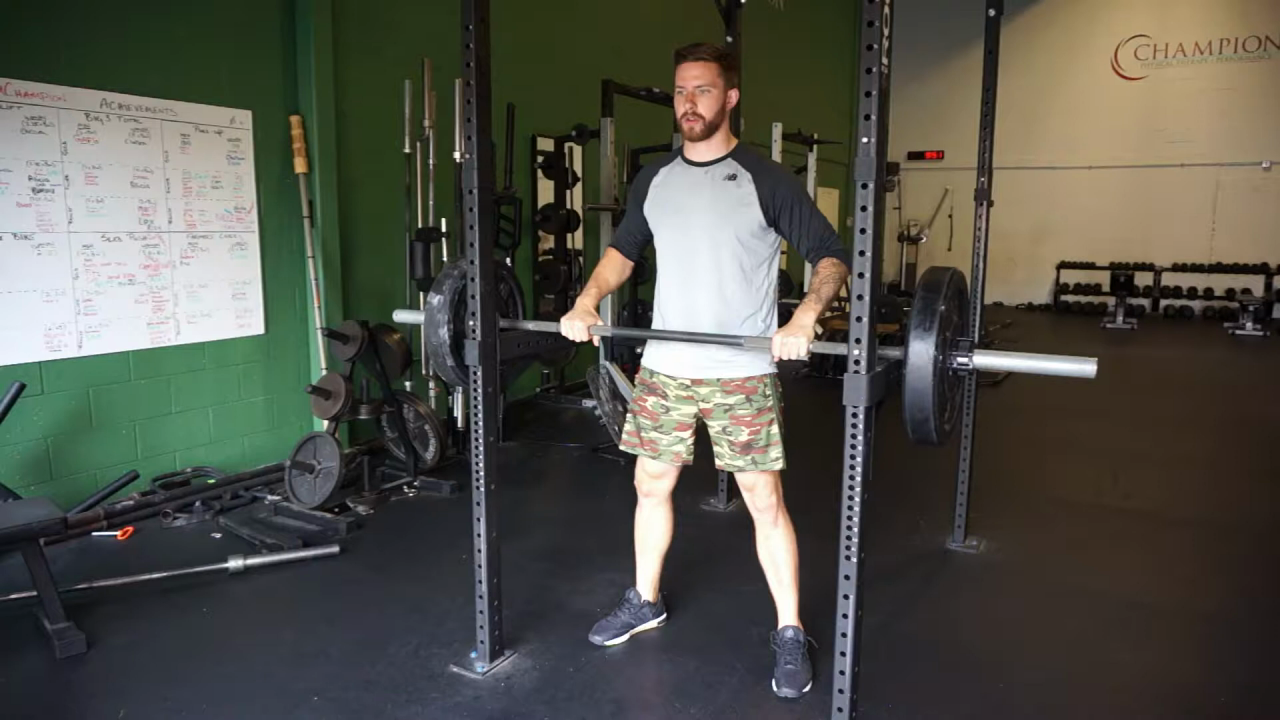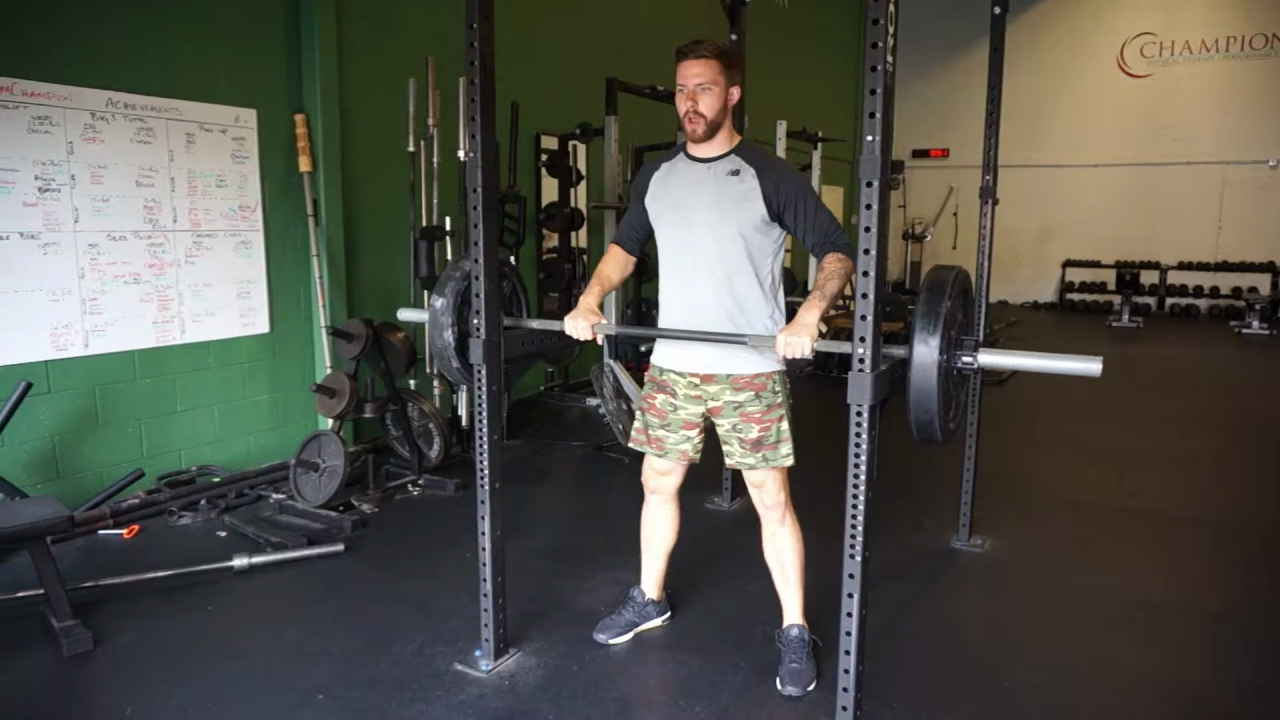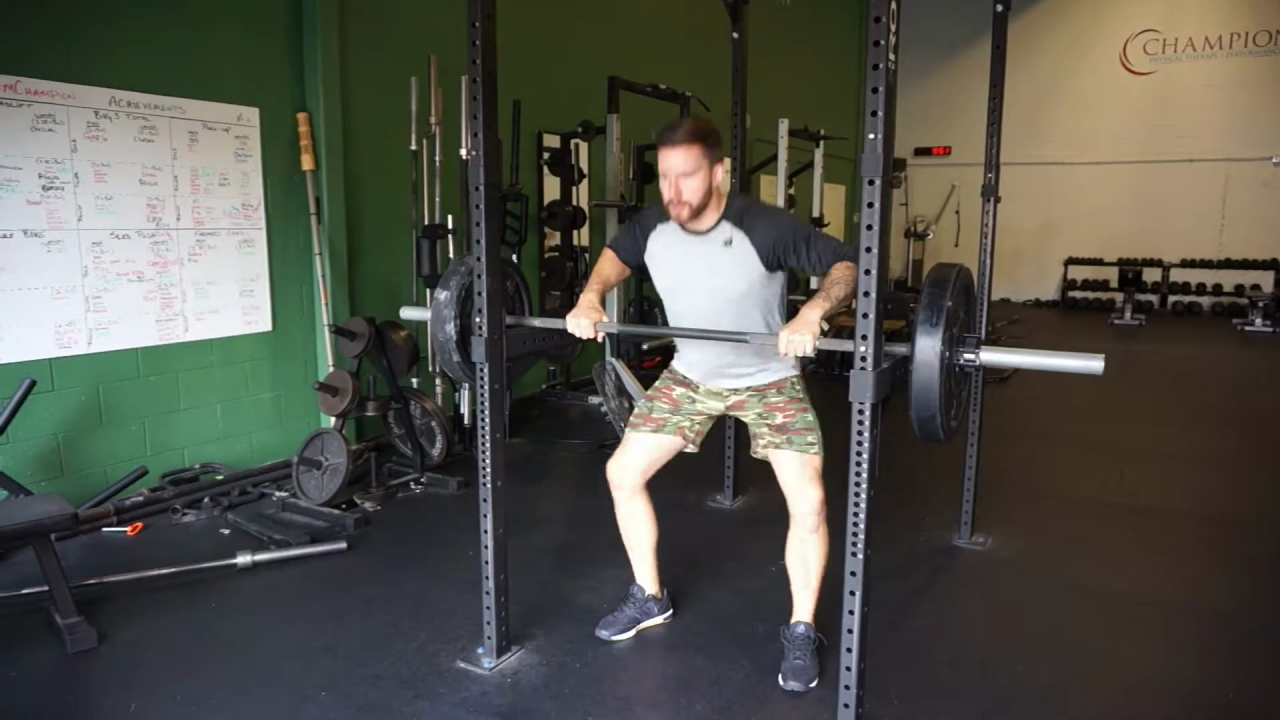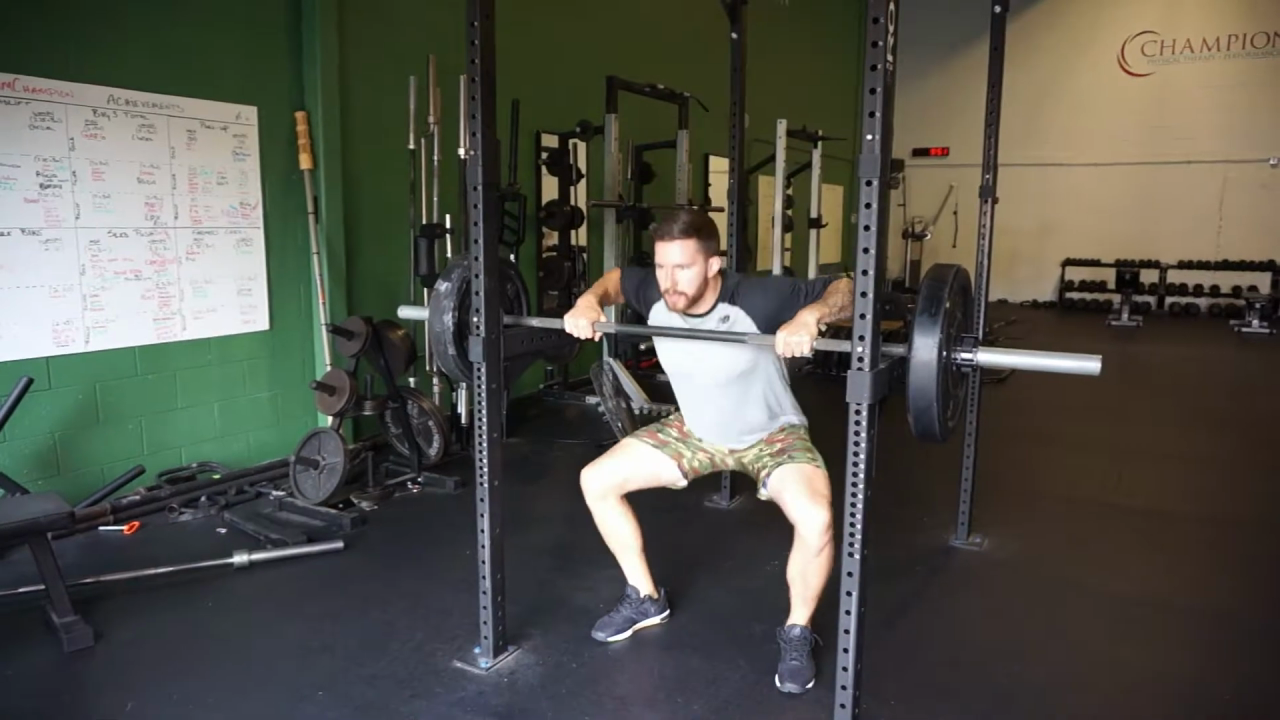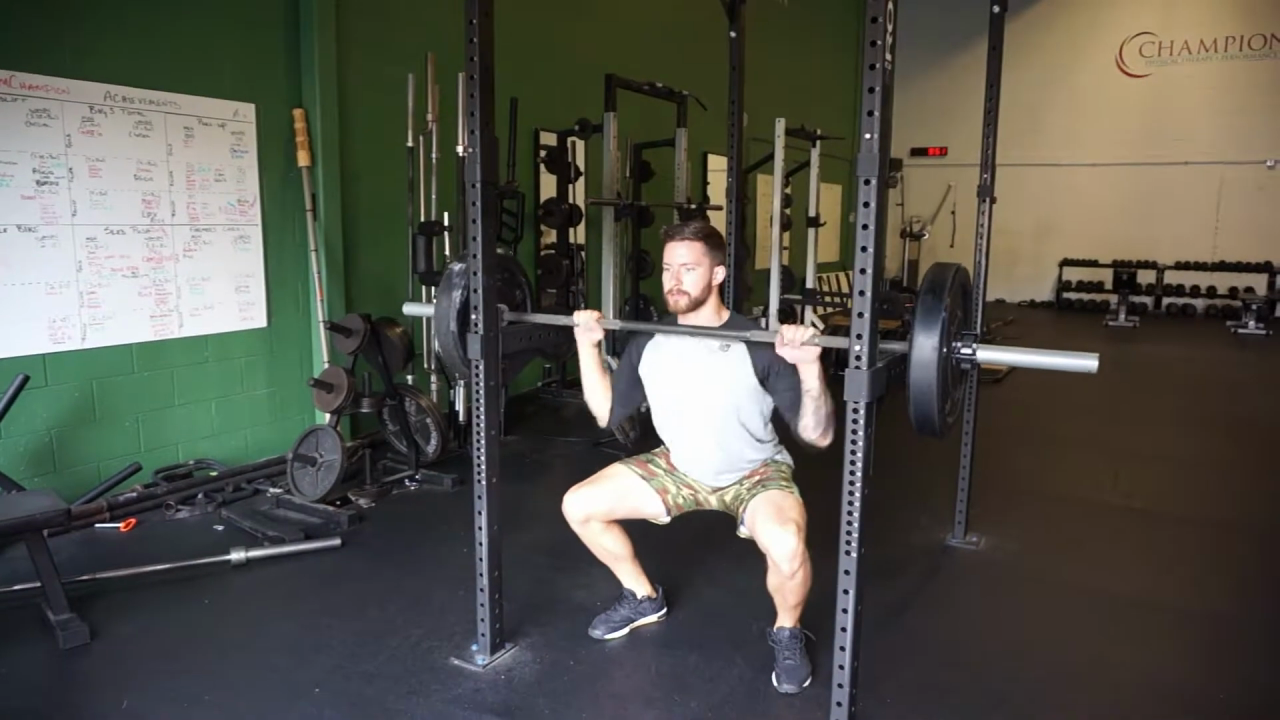
dt=0.4s
person 1, frame 1
left shoulder: (764, 179)
right shoulder: (655, 178)
left elbow: (830, 254)
right elbow: (624, 249)
left wrist: (804, 318)
right wrist: (587, 302)
left hip: (741, 371)
right hip: (665, 365)
left knee: (764, 501)
right knee: (651, 486)
left ankle: (790, 635)
right ankle: (646, 600)
person 1, frame 2
left shoulder: (768, 174)
right shoulder: (657, 174)
left elbow: (836, 249)
right elbow: (625, 244)
left wrist: (809, 315)
right wrist: (590, 299)
left hip: (751, 369)
right hip: (672, 363)
left knee: (772, 499)
right knee: (658, 484)
left ankle: (795, 633)
right ankle: (649, 600)
person 1, frame 3
left shoulder: (763, 228)
right shoulder: (651, 227)
left elbow: (845, 262)
right elbow: (614, 254)
left wrist: (815, 312)
right wrist: (589, 297)
left hip: (768, 379)
right hip: (690, 376)
left knee: (807, 501)
right knee: (623, 472)
left ankle: (801, 633)
right ankle: (649, 598)
person 1, frame 4
left shoulder: (757, 299)
right shoulder: (655, 297)
left elbow: (843, 290)
right elbow: (620, 278)
left wrist: (809, 320)
right wrist: (591, 301)
left hip: (772, 434)
right hip: (695, 431)
left knee: (816, 520)
right knee: (596, 481)
left ankle: (796, 634)
right ankle: (646, 599)
person 1, frame 5
left shoulder: (756, 347)
right shoulder: (646, 343)
left elbow: (819, 435)
right elbow: (608, 413)
left wrist: (806, 363)
right wrist: (587, 343)
left hip: (754, 473)
right hip: (679, 467)
left knee: (785, 544)
right knee: (578, 506)
left ankle: (786, 634)
right ankle: (643, 597)
